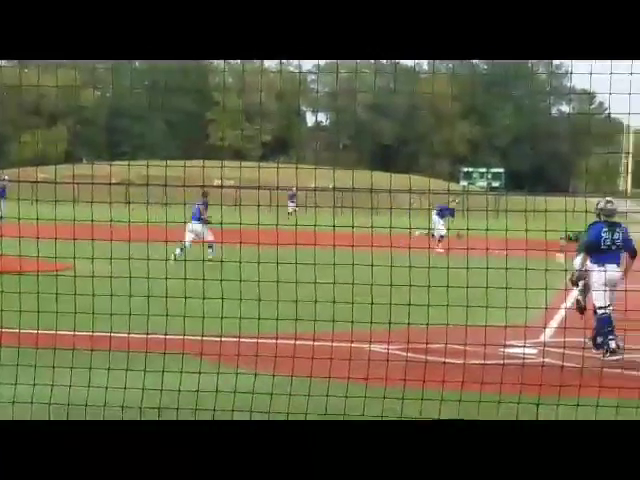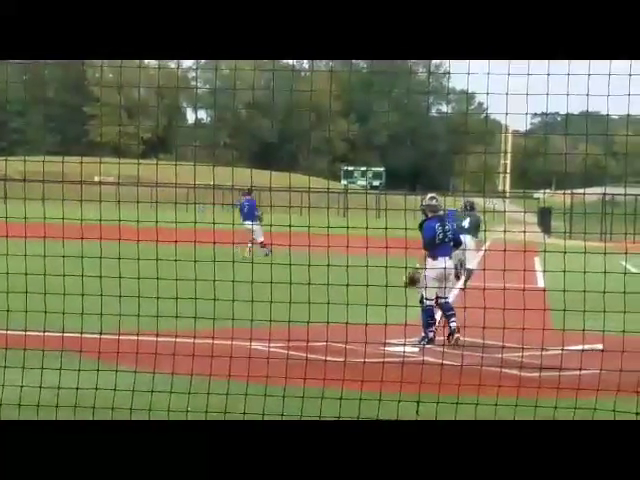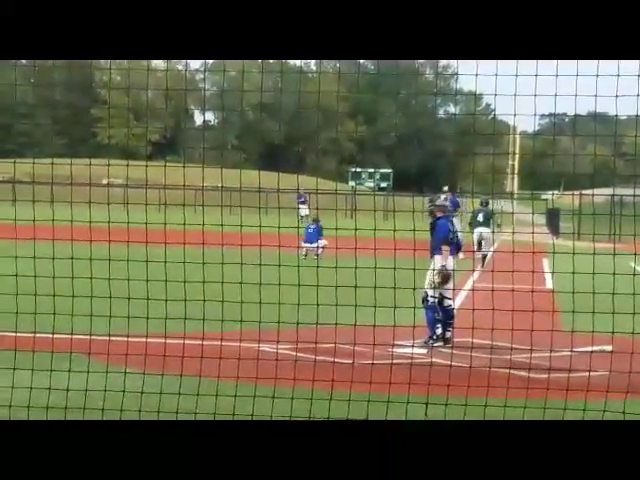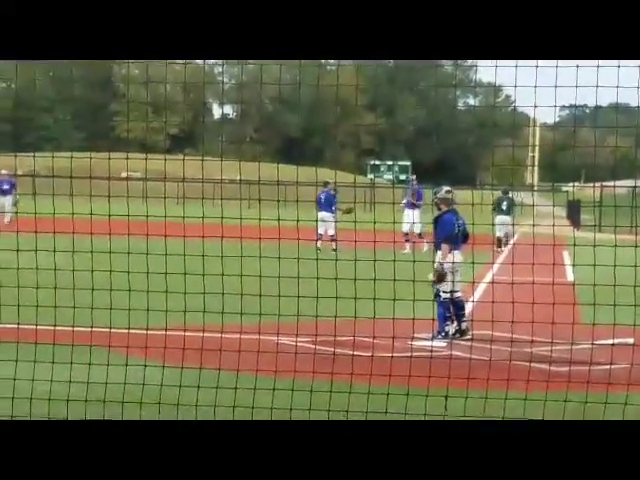
dt=1s
person 1, frame 1
left shoulder: (596, 228)
right shoulder: (622, 229)
left elbow: (586, 252)
right elbow: (632, 253)
left wrist: (578, 270)
right wrist: (625, 272)
left hip: (598, 272)
right hip: (615, 272)
left knee: (601, 310)
right knee: (605, 307)
left ankle: (612, 347)
right ankle: (600, 341)
person 1, frame 2
left shoulder: (428, 224)
right shoulder: (448, 222)
left elbow: (427, 249)
right elbow: (457, 243)
left hip: (434, 265)
right hip: (449, 264)
left knee: (427, 301)
right knee: (445, 300)
left ankle: (429, 337)
right ankle: (454, 328)
person 1, frame 3
left shoulder: (441, 223)
right shoulder: (449, 223)
left elbow: (445, 244)
right elbow: (458, 247)
left wrist: (443, 265)
left hip: (440, 262)
right hip: (448, 263)
left knee: (430, 299)
right knee: (446, 301)
left ankle: (435, 335)
right ankle: (447, 336)
person 1, frame 4
left shoulder: (445, 218)
right shoulder: (457, 216)
left elbow: (445, 242)
right elbow: (465, 238)
left wrist: (440, 263)
left hip: (446, 257)
right hip: (457, 256)
left knee: (443, 295)
right knee: (455, 293)
left ankle: (445, 331)
right ankle: (462, 328)
